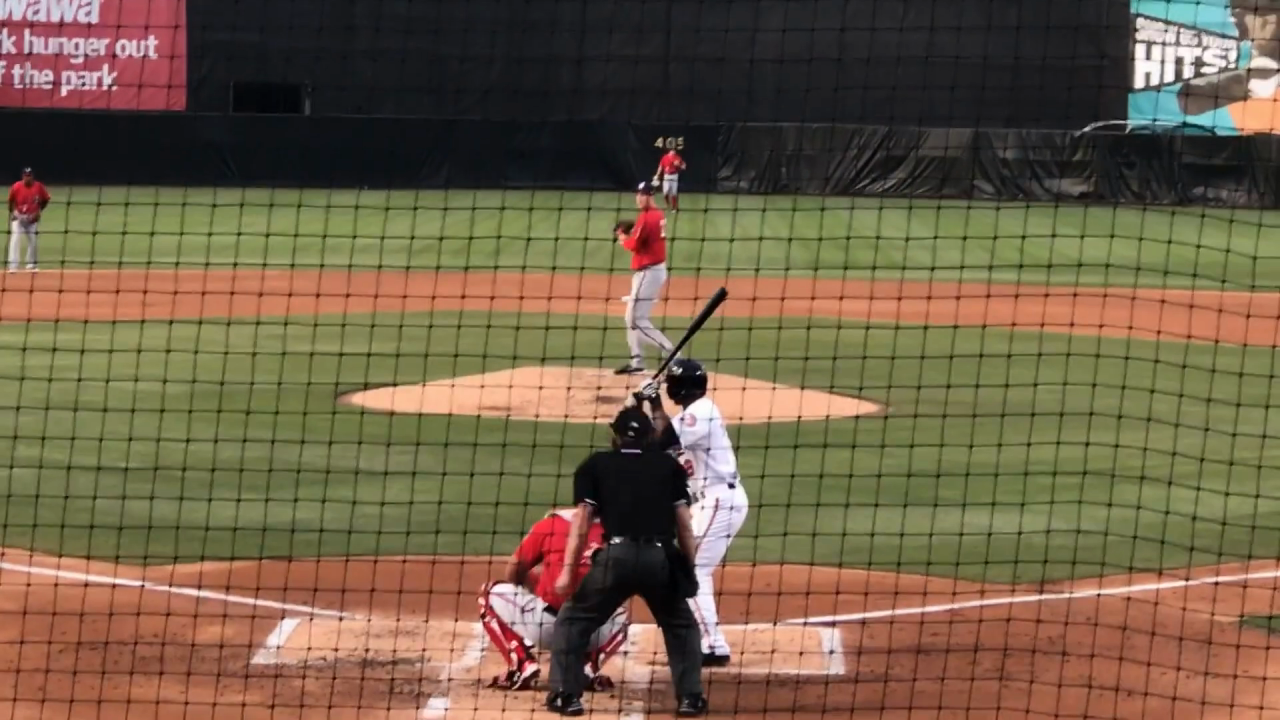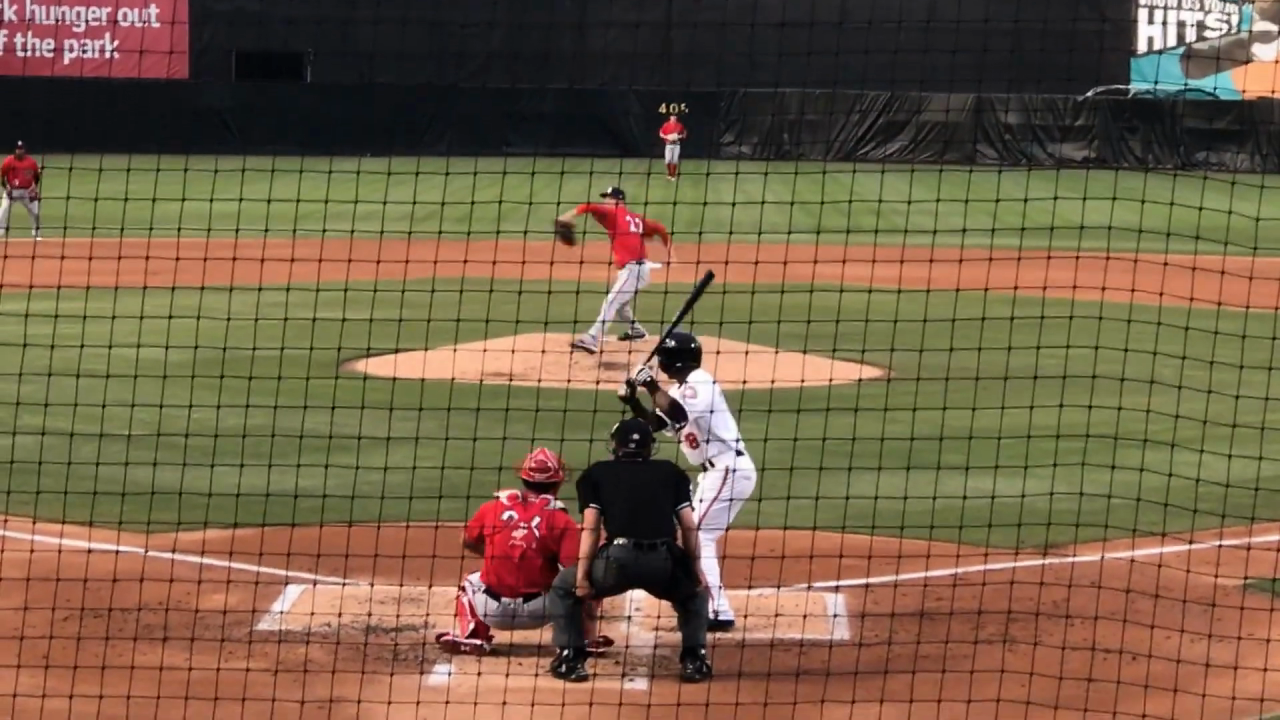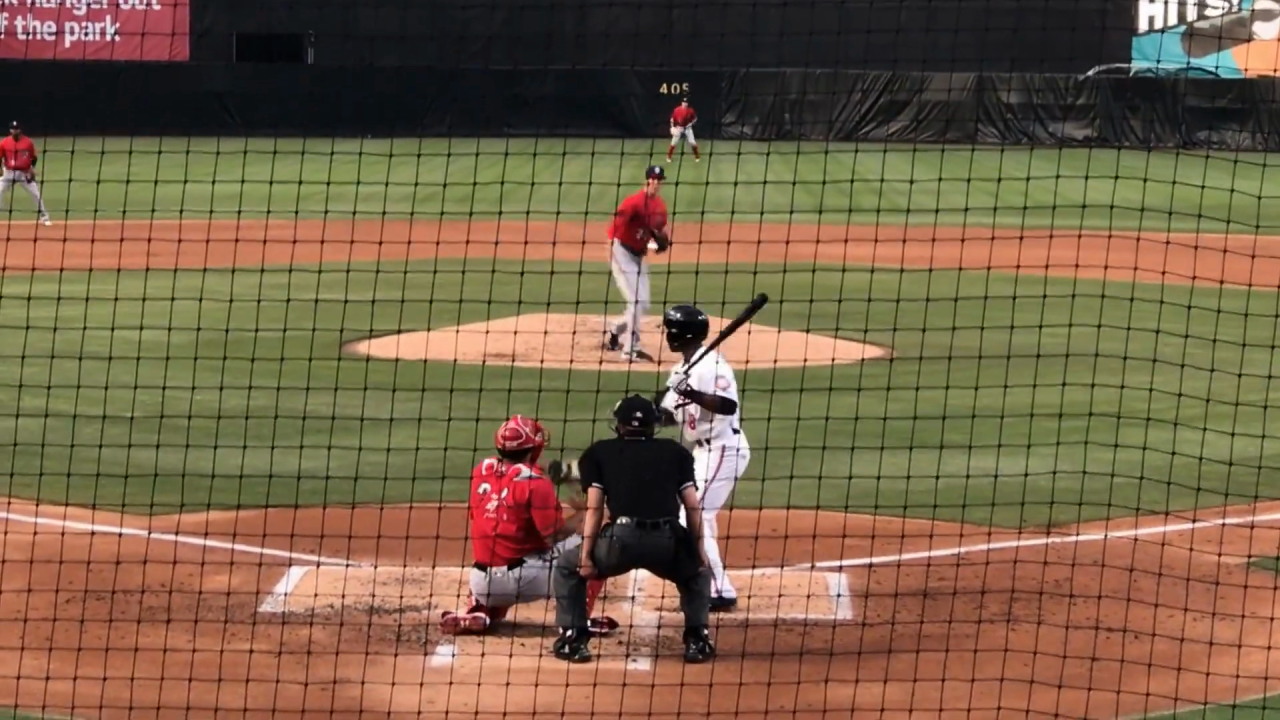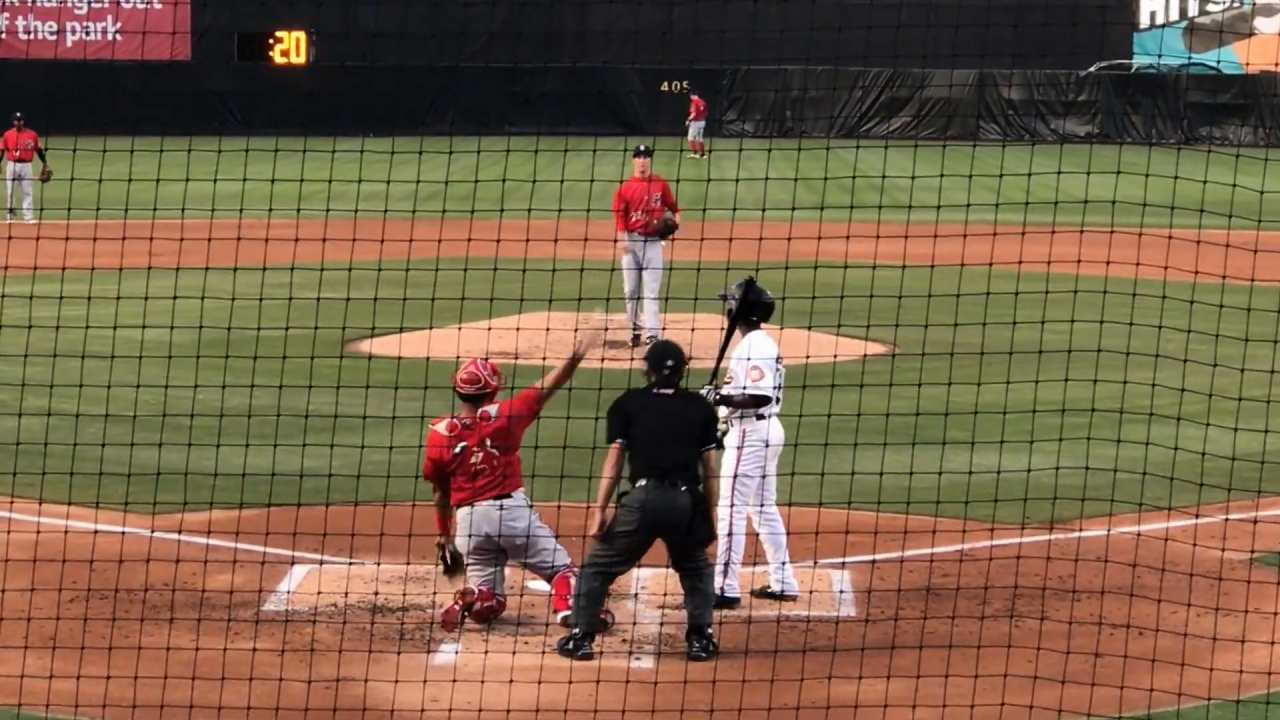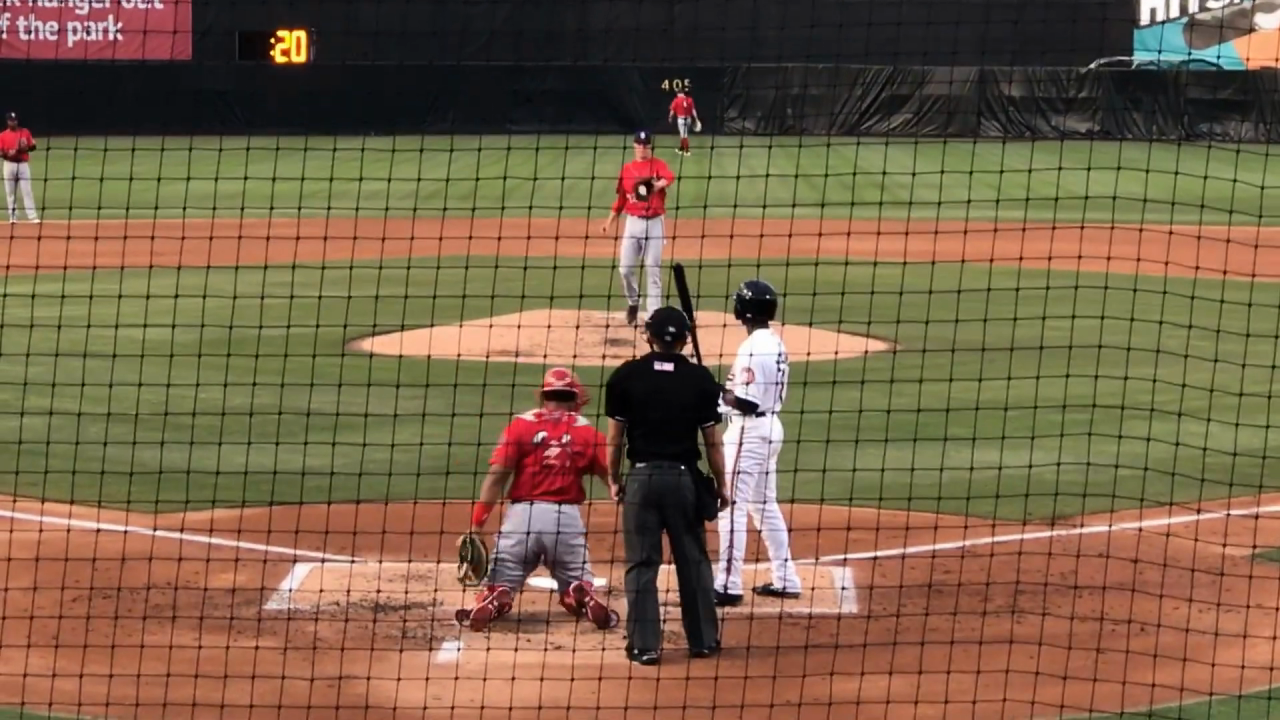
dt=1s
person 1, frame 1
left shoulder: (701, 411)
right shoulder: (692, 413)
left elbow: (664, 441)
right elbow: (663, 441)
left wrist: (656, 403)
left hip: (720, 500)
right hip: (713, 501)
left knee: (692, 572)
right knee: (692, 569)
left ankle: (714, 647)
right ankle: (704, 637)
person 1, frame 2
left shoulder: (700, 382)
right shoulder: (679, 389)
left elbow: (677, 414)
right elbow: (655, 424)
left wrist: (651, 386)
right wrist: (632, 400)
left hip: (730, 470)
right hip: (716, 471)
left knee: (697, 536)
right knee: (698, 533)
left ankle: (719, 613)
right ankle: (706, 598)
person 1, frame 3
left shoulder: (713, 364)
right shoulder: (680, 370)
left elbow: (728, 406)
right elbow: (670, 416)
left wrist: (690, 393)
right wrist: (656, 412)
left hip: (724, 450)
right hip: (704, 452)
left knee: (695, 518)
left ankle: (720, 592)
right ankle: (710, 575)
person 1, frame 4
left shoulder: (752, 347)
right shoulder: (762, 343)
left elbow: (761, 397)
left wrist: (721, 398)
right wrist: (728, 414)
left hip: (750, 433)
right hip: (765, 430)
left knee: (731, 509)
right knee: (763, 508)
left ankle: (726, 589)
right ankle: (783, 583)
person 1, frame 5
left shoulder: (754, 347)
right shoulder: (775, 343)
left elbow: (747, 402)
right wrist: (725, 392)
left hip: (749, 431)
right hip: (768, 427)
left knee: (732, 506)
right knee: (765, 505)
left ankle: (729, 586)
right ankle: (785, 579)
person 2, frame 1
left shoulder: (596, 464)
right shoulder: (668, 464)
left elbow: (581, 520)
right elbow: (684, 524)
left wrist: (567, 570)
right wrist: (688, 568)
left hip: (617, 555)
right hip: (660, 557)
left knee: (573, 619)
right knee: (680, 624)
left ankle: (566, 694)
person 2, frame 2
left shoulder: (597, 473)
right shoulder: (671, 472)
left elbow: (591, 528)
right elbow: (689, 527)
left wrist: (582, 577)
right wrist: (694, 573)
left hip: (619, 559)
right hip: (663, 563)
left knee: (564, 586)
right knee: (694, 592)
left ankle: (571, 658)
right ankle: (695, 659)
person 2, frame 3
left shoulder: (600, 452)
right shoulder: (675, 451)
left elbow: (594, 507)
right elbow: (693, 506)
left wrist: (586, 556)
right wrist: (696, 553)
left hip: (622, 539)
right hip: (667, 542)
left knee: (568, 566)
right knee: (697, 572)
left ankle: (573, 639)
right ankle: (697, 639)
person 2, frame 4
left shoulder: (627, 403)
right shoulder: (700, 407)
left elbow: (614, 462)
right elbow: (709, 469)
left wrist: (598, 512)
right wrist: (707, 516)
left hip: (642, 498)
right hip: (685, 501)
left knee: (597, 566)
right knee: (697, 569)
left ankle: (580, 637)
right ankle: (701, 638)
person 2, frame 5
left shoulder: (626, 375)
right shoulder: (700, 378)
left elbow: (615, 438)
right elbow: (712, 441)
left wrist: (614, 478)
right wrist: (721, 484)
left hip: (642, 478)
right hip: (684, 478)
left knee: (641, 564)
right knee: (693, 560)
left ankle: (645, 644)
right ankle: (704, 639)
person 3, frame 1
left shoulder: (554, 523)
left elbow: (512, 573)
left wrist: (535, 579)
left hip: (545, 623)
right hip: (592, 634)
left knee: (490, 596)
right knee: (621, 617)
left ankle: (522, 664)
right ankle: (588, 666)
person 3, frame 2
left shoulder: (495, 506)
right shoulder: (561, 521)
left elbow: (468, 542)
right wrist: (590, 615)
left hip: (492, 610)
right hip: (538, 611)
left knee: (470, 582)
left ankle: (472, 637)
person 3, frame 3
left shoulder: (482, 470)
right shoulder: (535, 483)
right elbow: (553, 536)
left wrist: (545, 470)
right wrist: (581, 516)
left hip: (482, 583)
right hip: (525, 579)
left ankle: (477, 613)
person 3, frame 4
left shoulder: (439, 434)
right shoulder: (501, 414)
left elbow: (441, 493)
right elbow: (547, 388)
left wrist: (445, 534)
right wrist: (575, 357)
left hip: (468, 518)
right hip: (511, 510)
left knee: (487, 605)
right knee: (561, 569)
left ankle: (467, 602)
right ankle: (569, 607)
person 3, frame 5
left shoulder: (520, 425)
right shoulder: (587, 432)
left elbow: (497, 474)
left wrist: (476, 525)
left hip: (521, 516)
right hip: (565, 518)
left knee: (498, 590)
right knee: (578, 587)
left ankle: (493, 602)
right ankle: (581, 597)
person 4, frame 1
left shoulder: (646, 217)
right shoulder: (657, 215)
left elbow: (634, 244)
left wrist: (622, 238)
right wrist: (628, 235)
left hip: (648, 272)
right hip: (649, 271)
left knee: (639, 321)
right knee: (631, 316)
right ankle: (636, 361)
person 4, frame 2
left shoulder: (613, 213)
right shoulder: (637, 219)
left elbow: (594, 208)
right elbow: (661, 230)
left wrist: (572, 214)
right wrist: (669, 248)
left hip: (633, 270)
right hip: (634, 268)
left knee: (612, 303)
right knee: (622, 299)
left ankle: (591, 340)
right ankle: (636, 331)
person 4, frame 3
left shoulder: (660, 205)
right shoulder: (634, 201)
left elbow: (660, 229)
right elbow: (617, 222)
left wrist: (662, 239)
right wrist: (611, 245)
left hip: (638, 255)
right hip: (622, 251)
left knee: (642, 304)
right knee: (636, 300)
left ankle: (614, 333)
right ankle: (630, 349)
person 4, frame 4
left shoulder: (661, 184)
right shoulder: (624, 186)
left elbow: (672, 206)
right elbow: (619, 216)
left wrist: (676, 217)
right wrist: (621, 240)
left hip: (653, 241)
right hip: (632, 241)
left knee: (651, 291)
right knee: (631, 290)
left ankle: (652, 335)
right ankle: (636, 331)
person 4, frame 5
left shoulder: (659, 165)
right shoulder: (626, 168)
left elbow: (669, 177)
right elbow: (621, 197)
left wrist: (658, 185)
right wrist: (611, 220)
left hip: (654, 223)
right hip: (632, 222)
left knee: (653, 272)
right knee: (626, 269)
right ankle: (633, 303)
